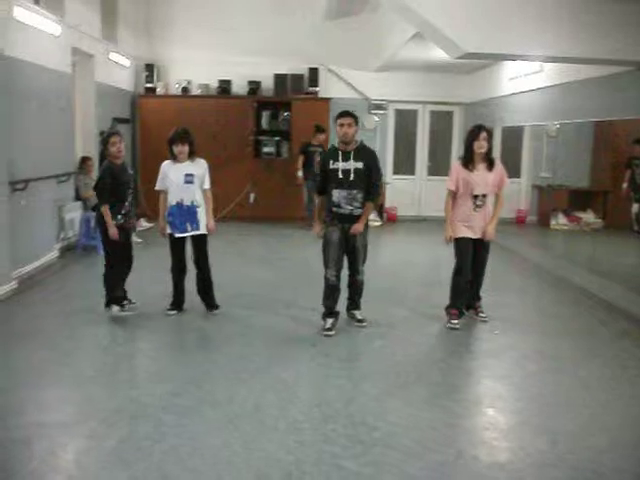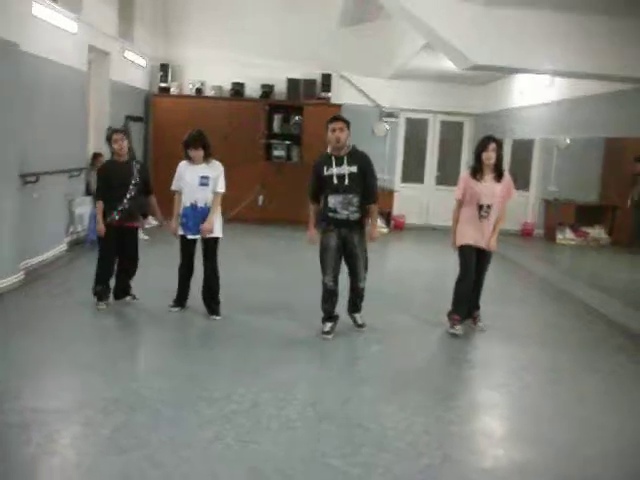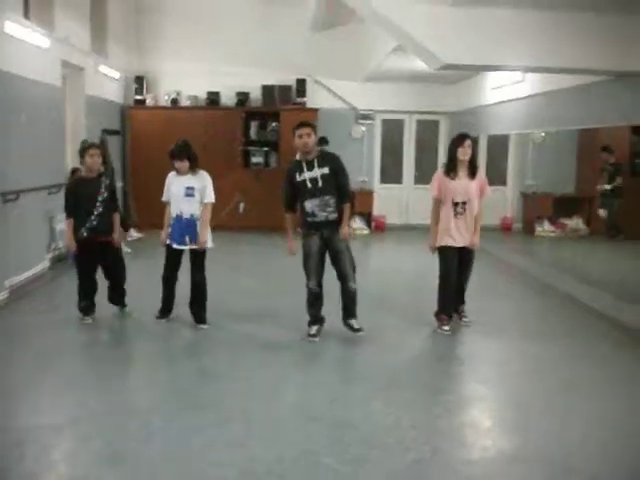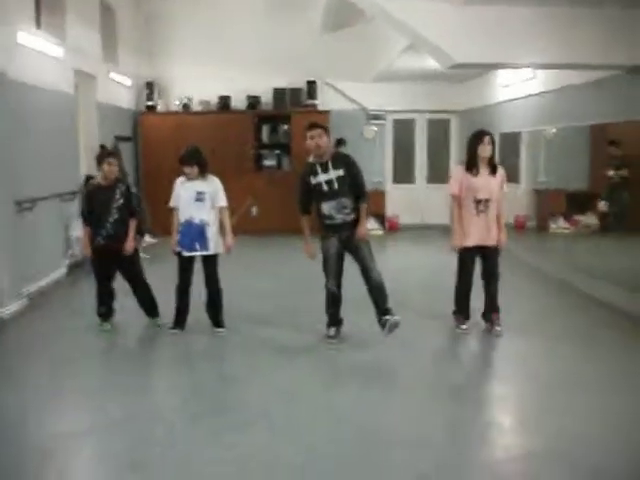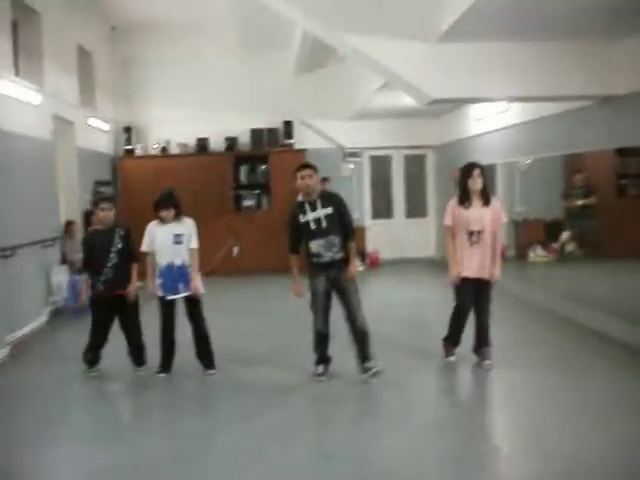
dt=0.3s
person 1, frame 1
left shoulder: (368, 156)
right shoulder: (328, 156)
left elbow: (373, 192)
right elbow: (321, 191)
left wrist: (362, 221)
right wrist: (318, 221)
left hip: (357, 223)
right hip: (333, 223)
left knee: (357, 270)
right knee: (332, 271)
left ankle: (354, 308)
right ankle: (329, 315)
person 1, frame 2
left shoulder: (361, 159)
right shoulder: (322, 163)
left elbow: (372, 194)
right elbow: (315, 198)
left wrist: (373, 224)
right wrist: (312, 227)
left hip: (355, 228)
right hip: (330, 229)
left knee: (359, 275)
right knee: (330, 277)
left ankle: (355, 310)
right ankle: (329, 318)
person 1, frame 3
left shoulder: (332, 160)
right shoulder: (293, 170)
left elbow: (345, 194)
right elbow: (290, 207)
left wrist: (345, 224)
right wrist: (290, 237)
left hip: (335, 229)
right hip: (311, 232)
left knee: (347, 275)
right knee: (313, 281)
left ankle: (350, 317)
right ankle: (315, 321)
person 1, frame 4
left shoulder: (345, 161)
right shoulder: (307, 173)
left elbow: (361, 193)
right elbow: (305, 210)
left wrist: (363, 223)
right wrist: (307, 241)
left hip: (354, 228)
right hip: (330, 234)
left knee: (371, 271)
right knee: (332, 281)
left ankle: (385, 316)
right ankle: (333, 323)
person 1, frame 5
left shoulder: (334, 200)
right shoulder: (296, 212)
left elbow: (349, 232)
right elbow: (294, 249)
left wrist: (353, 262)
right wrist: (295, 280)
left hip: (342, 267)
right hip: (318, 272)
left knee: (355, 314)
right knee: (320, 320)
left ankle: (366, 360)
right ankle: (322, 361)
person 2, frame 1
left shoulder: (496, 167)
right shoulder: (459, 167)
left elbow: (499, 199)
right elbow: (450, 199)
left wrist: (492, 224)
right wrist: (448, 226)
left hip: (484, 228)
right hip: (463, 227)
left knee: (479, 269)
right knee: (463, 269)
left ankle: (473, 303)
right ankle: (454, 310)
person 2, frame 2
left shoulder: (504, 179)
right shoulder: (467, 177)
left elbow: (502, 211)
right elbow: (458, 207)
left wrist: (494, 236)
right wrist: (453, 233)
left hip: (486, 238)
right hip: (467, 235)
left knee: (479, 278)
right knee: (466, 275)
left ankle: (472, 311)
right ankle: (456, 316)
person 2, frame 3
left shoulder: (478, 176)
right shoulder: (442, 175)
left elbow: (479, 208)
right elbow: (435, 207)
left wrist: (477, 234)
right wrist: (433, 235)
left hip: (468, 236)
right hip: (447, 236)
left knee: (463, 275)
right knee: (448, 275)
left ankle: (458, 306)
right ankle: (443, 315)
person 2, frame 4
left shoulder: (499, 173)
right shoulder: (462, 173)
left elbow: (499, 205)
right elbow: (455, 205)
left wrist: (502, 231)
right wrist: (456, 234)
left hip: (490, 235)
right hip: (468, 235)
left knee: (492, 275)
right knee: (465, 276)
left ankle: (492, 315)
right ankle: (461, 315)
person 2, frame 5
left shoulder: (493, 205)
right shoulder: (455, 205)
left elbow: (496, 237)
right elbow: (450, 237)
left wrist: (497, 265)
right wrist: (452, 265)
left hip: (485, 267)
right hip: (463, 267)
left knee: (483, 309)
right knee: (463, 307)
left ankle: (483, 348)
right ankle: (450, 343)
person 3, frame 1
left shoulder: (200, 165)
right shoulder: (166, 166)
left elbow: (207, 193)
right elbow: (163, 195)
left wrist: (210, 218)
right wrist: (161, 219)
left hip: (197, 220)
right hip: (175, 221)
left knee: (201, 261)
right knee: (177, 264)
left ankle: (209, 300)
right ankle: (177, 302)
person 3, frame 2
left shoulder: (216, 167)
right shoulder: (183, 167)
left elbow: (218, 196)
right elbow: (178, 195)
left wrist: (209, 220)
right wrist: (175, 219)
left hip: (210, 224)
right hip: (187, 222)
left knee: (210, 265)
right knee: (185, 263)
left ankle: (212, 305)
right ankle: (180, 299)
person 3, frame 3
left shoulder: (203, 177)
right shoulder: (171, 178)
left elbow: (207, 207)
right elbow: (168, 206)
left wrist: (203, 233)
right wrist: (165, 229)
left hip: (196, 233)
right hip: (175, 233)
left knee: (198, 275)
right knee: (169, 272)
left ankle: (199, 315)
right ankle: (165, 309)
person 3, frame 4
left shoulder: (213, 183)
right shoulder: (179, 183)
left elbow: (222, 210)
right elbow: (176, 212)
left wrist: (228, 235)
right wrist: (174, 236)
left hip: (208, 240)
right hip: (185, 240)
left knee: (212, 280)
right knee: (183, 281)
left ankle: (217, 320)
right ankle: (179, 320)
person 3, frame 5
left shoulder: (187, 224)
right shoulder: (153, 228)
left elbow: (193, 253)
right elbow: (150, 256)
left wrist: (195, 278)
right wrist: (151, 281)
left hip: (187, 280)
right hip: (165, 283)
left knee: (197, 320)
right knee: (167, 324)
left ankle: (208, 361)
right ankle: (165, 364)
person 4, frame 1
left shoulder: (125, 168)
right shoulder: (107, 170)
right elbow: (103, 200)
left wrist: (132, 218)
right wrist: (110, 225)
left hip: (123, 223)
right hip: (111, 224)
left knee: (125, 262)
right knee: (115, 262)
left ankle: (118, 298)
right ankle: (115, 302)
person 4, frame 2
left shoulder: (138, 167)
right shoulder: (106, 168)
left elbow: (148, 192)
right elbow: (100, 197)
left wrist: (158, 213)
right wrist: (99, 221)
left hip: (131, 222)
right hip: (111, 223)
left knee: (130, 260)
right knee: (107, 259)
left ankle: (122, 292)
right ankle: (101, 295)
person 4, frame 3
left shoulder: (106, 182)
right shoulder: (75, 185)
left elbow: (114, 209)
right elbow: (70, 214)
left wrist: (117, 231)
right wrist: (70, 238)
left hip: (106, 237)
right hip: (84, 239)
left knee: (117, 272)
right knee: (86, 276)
left ankle: (118, 300)
right ankle: (87, 310)
person 4, frame 4
left shoulder: (123, 188)
right shoulder: (91, 191)
left elbow: (132, 215)
right elbow: (87, 221)
left wrist: (131, 239)
right wrist: (86, 244)
left hip: (124, 244)
right hip: (101, 246)
left knee: (137, 280)
right knee: (103, 282)
left ankle: (153, 313)
right ankle: (105, 315)
person 4, frame 5
left shoulder: (123, 232)
right shoulder: (90, 238)
left elbow: (133, 260)
right elbow: (87, 267)
left wrist: (133, 283)
left hip: (124, 290)
right hip: (102, 293)
left knee: (132, 328)
right knee: (99, 329)
left ankle: (139, 361)
right ankle: (91, 361)
